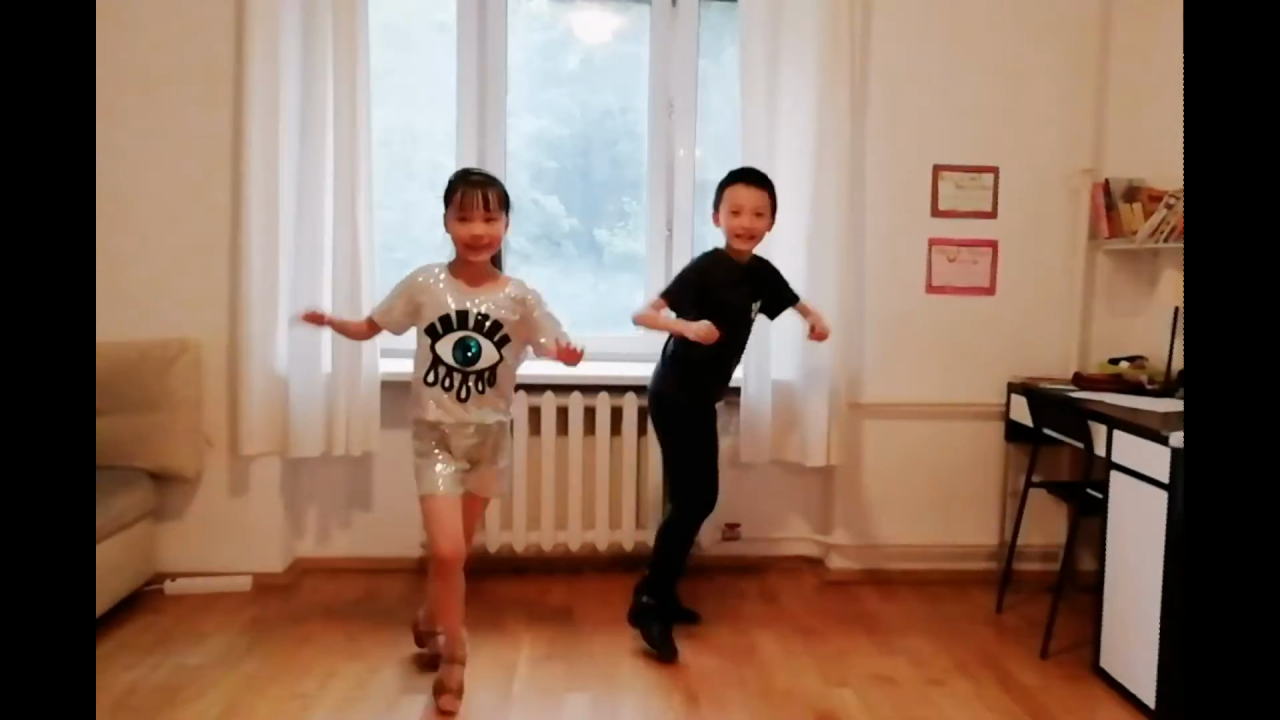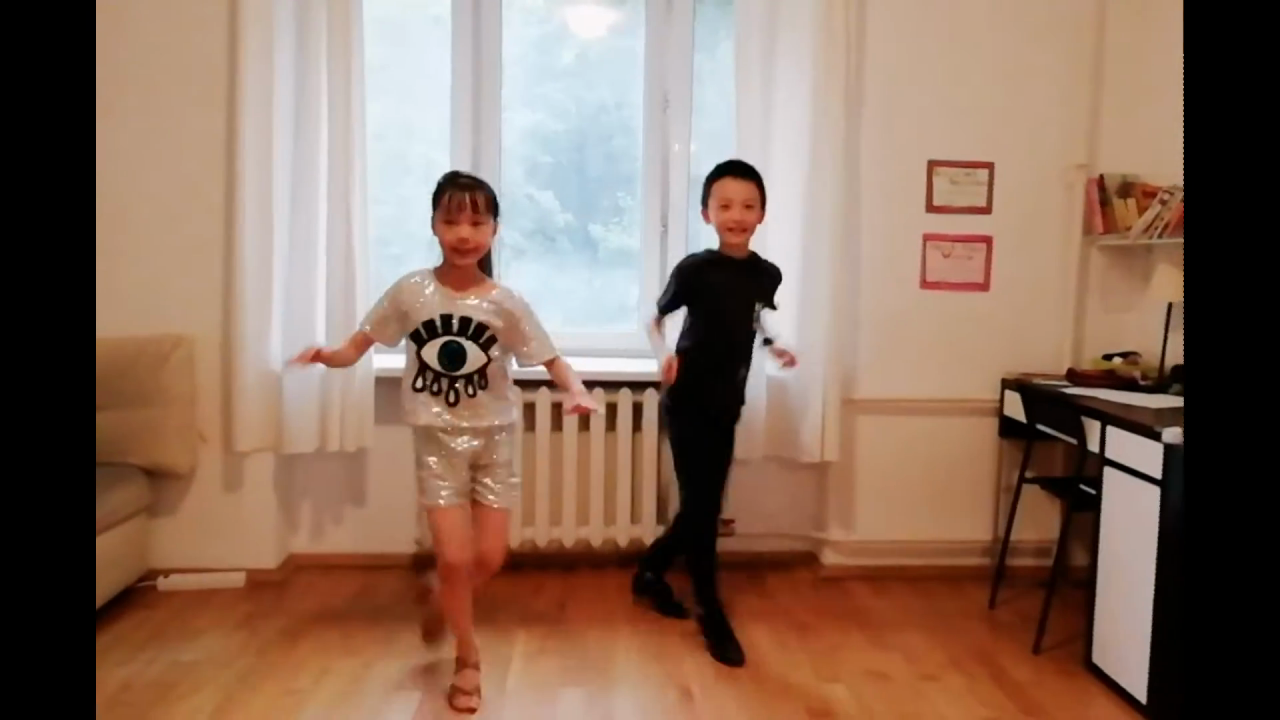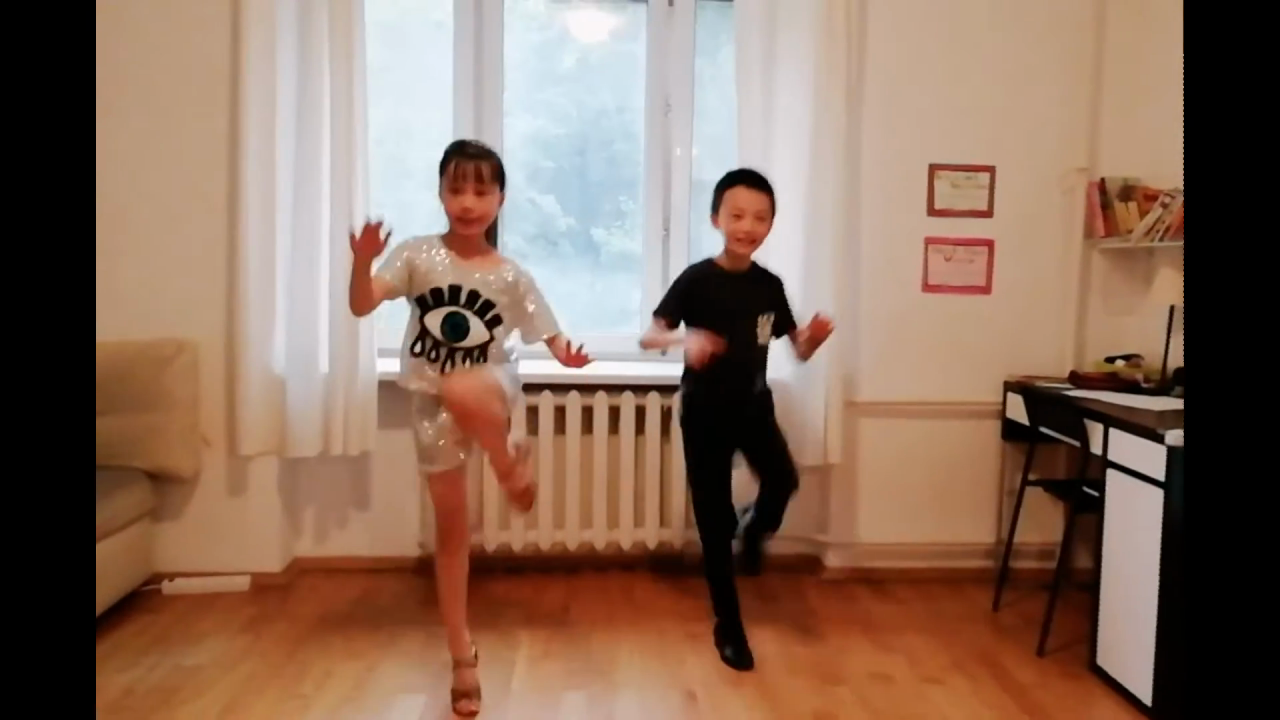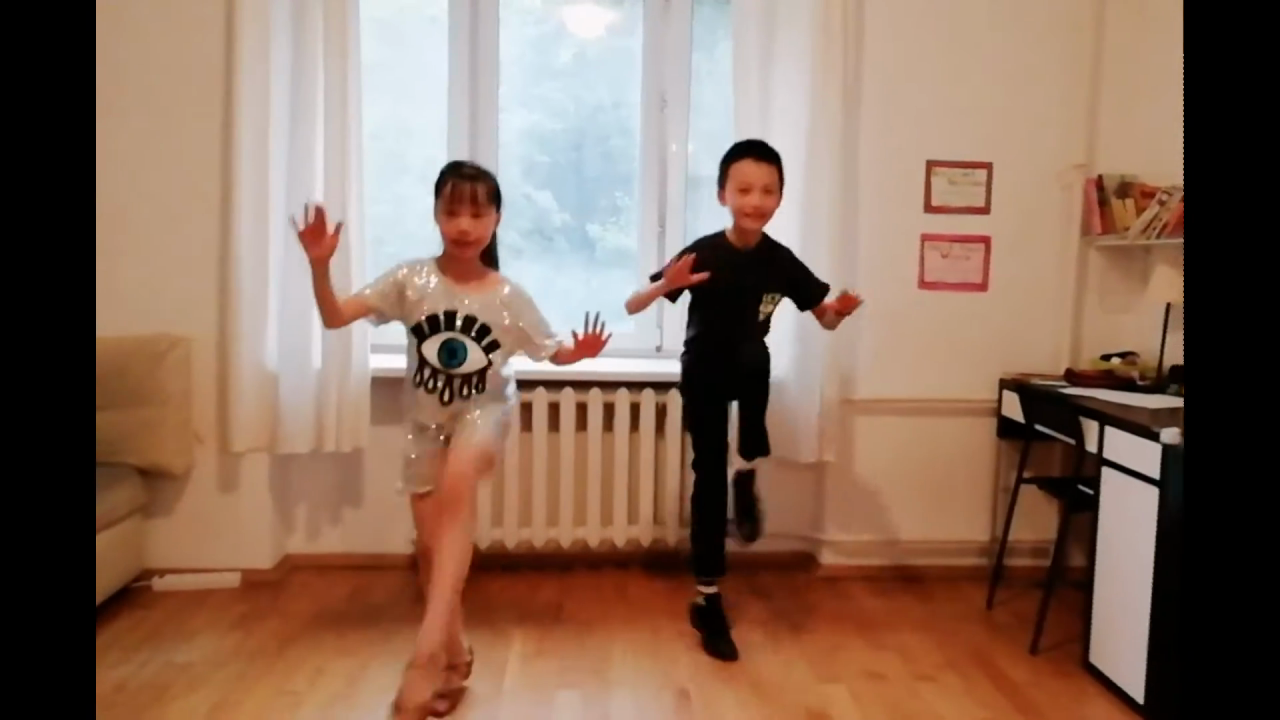
dt=0.2s
person 1, frame 1
left shoulder: (520, 297)
right shoulder: (423, 285)
left elbow: (560, 349)
right elbow: (367, 328)
left wrist: (570, 354)
right wrist: (331, 323)
left hip: (491, 431)
right hip: (437, 431)
left knee: (459, 547)
right knee: (449, 551)
left ankle: (428, 624)
right ankle: (452, 656)
person 1, frame 2
left shoulder: (507, 304)
right shoulder: (408, 291)
left elbow: (553, 363)
right elbow: (354, 348)
left wrist: (576, 393)
right wrist: (327, 356)
left hip: (491, 434)
right hip: (434, 437)
left knee: (488, 560)
right knee: (452, 559)
left ankle: (439, 596)
right ankle: (467, 660)
person 1, frame 3
left shoulder: (511, 275)
right shoulder: (417, 254)
left elbow: (551, 336)
right elbow: (362, 304)
left wrist: (570, 355)
right wrist: (361, 261)
left hip: (493, 390)
right hip: (431, 403)
left knee: (464, 392)
right knee: (450, 530)
left ankle: (511, 465)
right ankle: (462, 656)
person 1, frame 4
left shoulder: (510, 298)
right shoulder: (410, 279)
left elbow: (551, 352)
right elbow: (336, 317)
left wrist: (580, 352)
right wrist: (319, 265)
left hip: (485, 415)
right hip: (426, 421)
left knee: (452, 499)
right knee: (433, 543)
left ankle: (427, 652)
right ankle: (455, 657)
person 2, frame 1
left shoulder: (765, 275)
right shoulder: (706, 268)
left elbow: (801, 305)
right elbow: (643, 313)
left wrist: (817, 323)
right wrist: (686, 327)
left hip: (704, 397)
right hip: (674, 393)
left knee: (693, 497)
right knee: (697, 495)
left ankle: (656, 593)
right ankle: (649, 603)
person 2, frame 2
left shoulder: (766, 274)
right shoulder: (694, 268)
right elbow: (656, 321)
left wrist: (777, 347)
right wrist: (664, 352)
left hip: (727, 404)
right hip: (688, 405)
left knee: (706, 506)
right knee: (702, 505)
left ankle: (650, 573)
right ankle: (713, 615)
person 2, frame 3
left shoulder: (769, 287)
right shoulder: (697, 278)
left elbow: (800, 350)
right elbow: (648, 337)
left wrist: (814, 336)
right wrist: (684, 340)
left hip: (749, 403)
right hip: (704, 409)
left knee: (783, 480)
right knee: (714, 514)
left ankle: (756, 527)
right ankle: (728, 620)
person 2, frame 4
left shoulder: (779, 261)
right shoulder: (700, 254)
left elbow: (825, 316)
right elbow: (636, 305)
left wrist: (841, 309)
right wrist: (665, 286)
left hip: (746, 366)
right hip: (701, 373)
left knee: (753, 367)
right knee: (708, 475)
left ankle: (746, 477)
right ankle: (708, 600)
